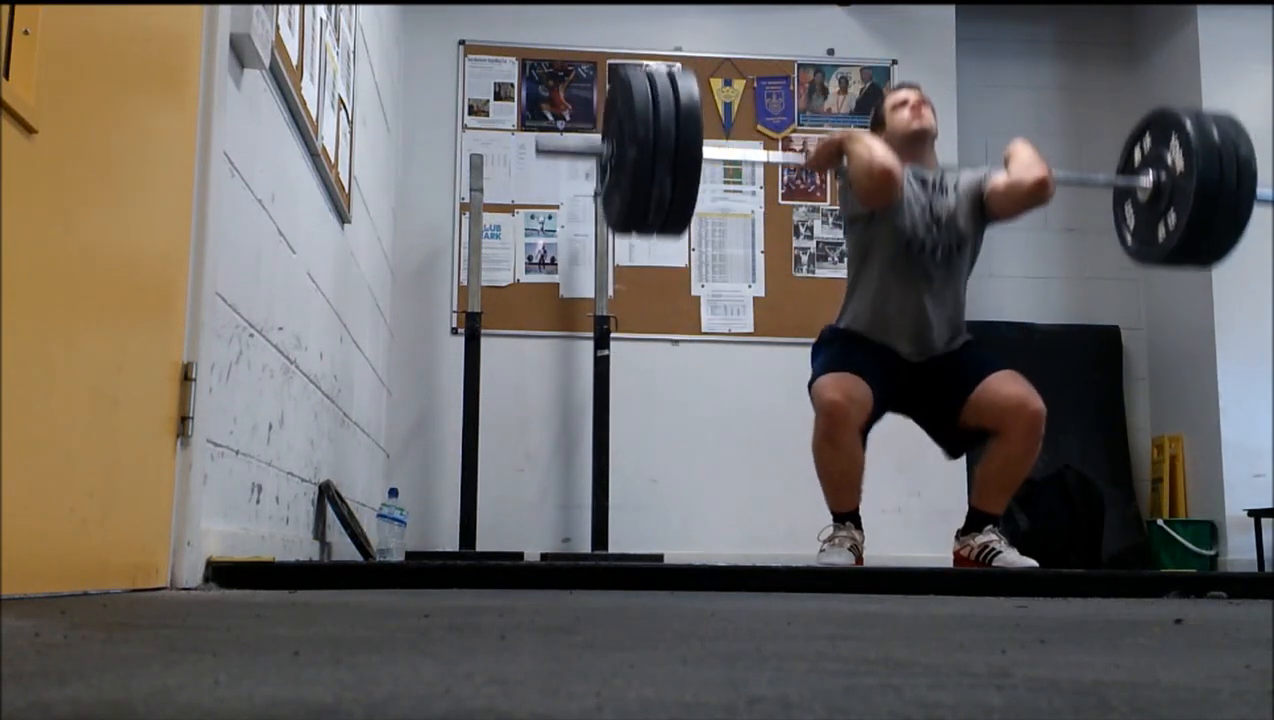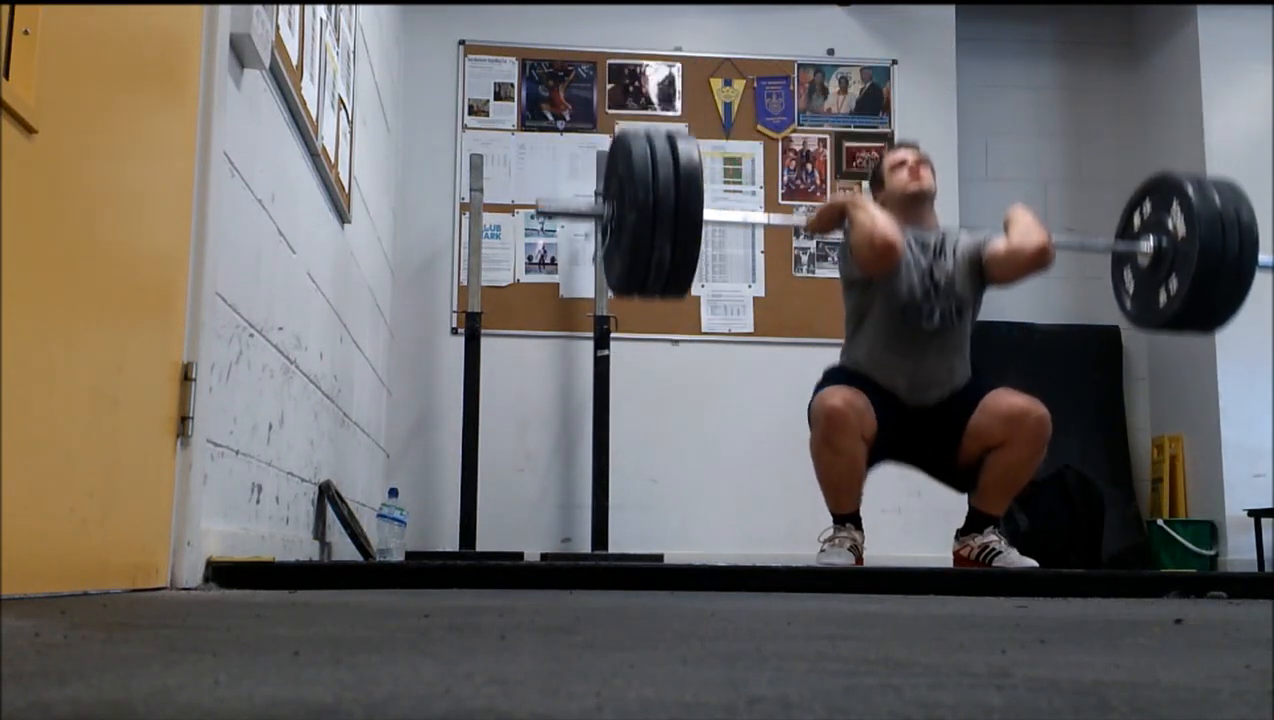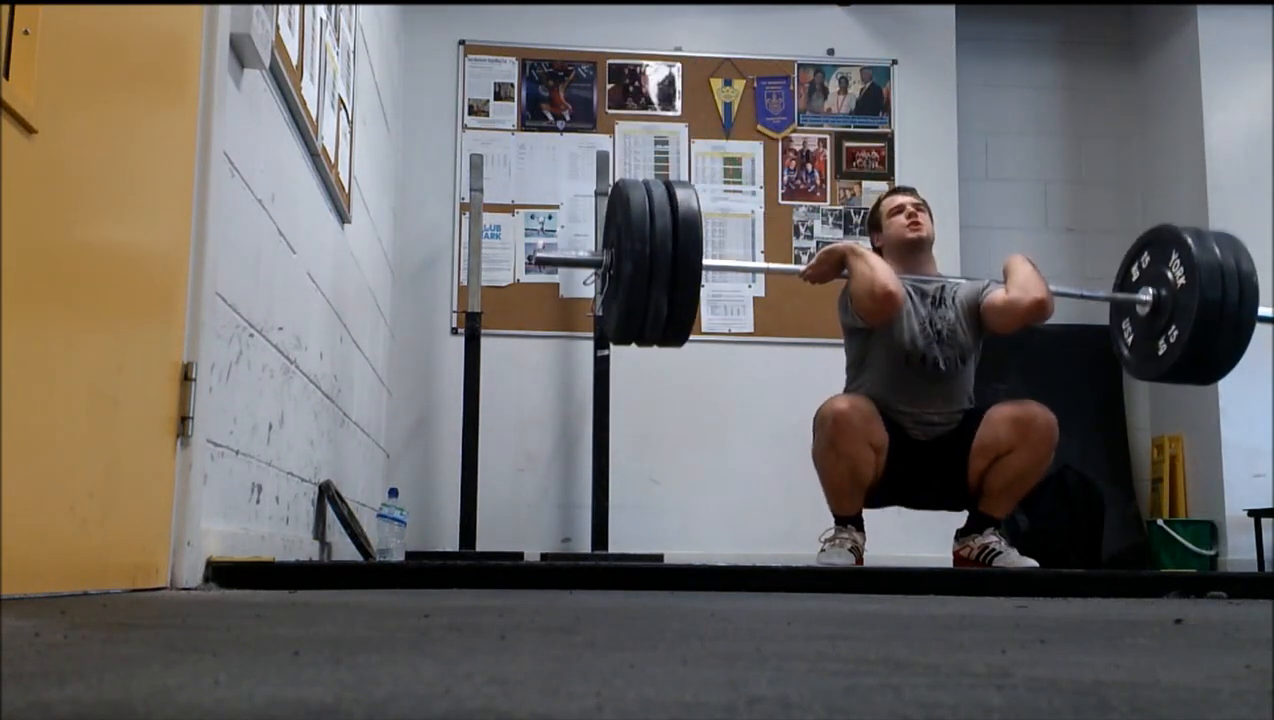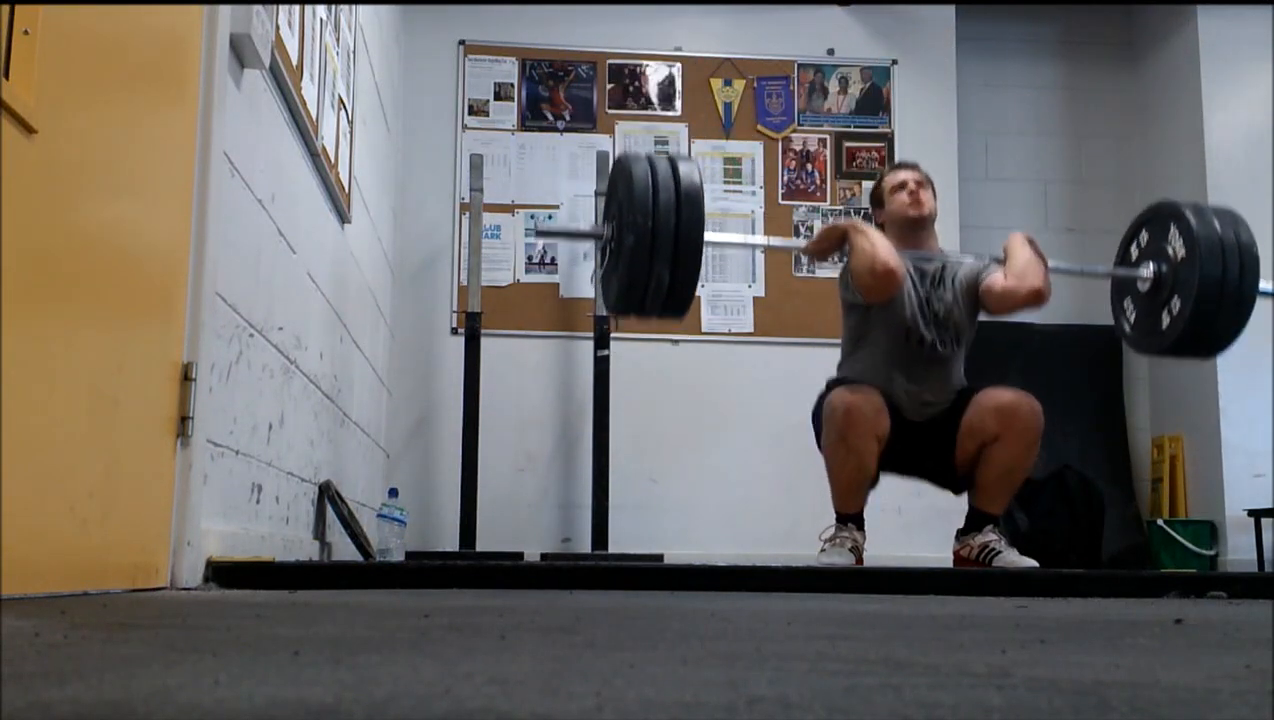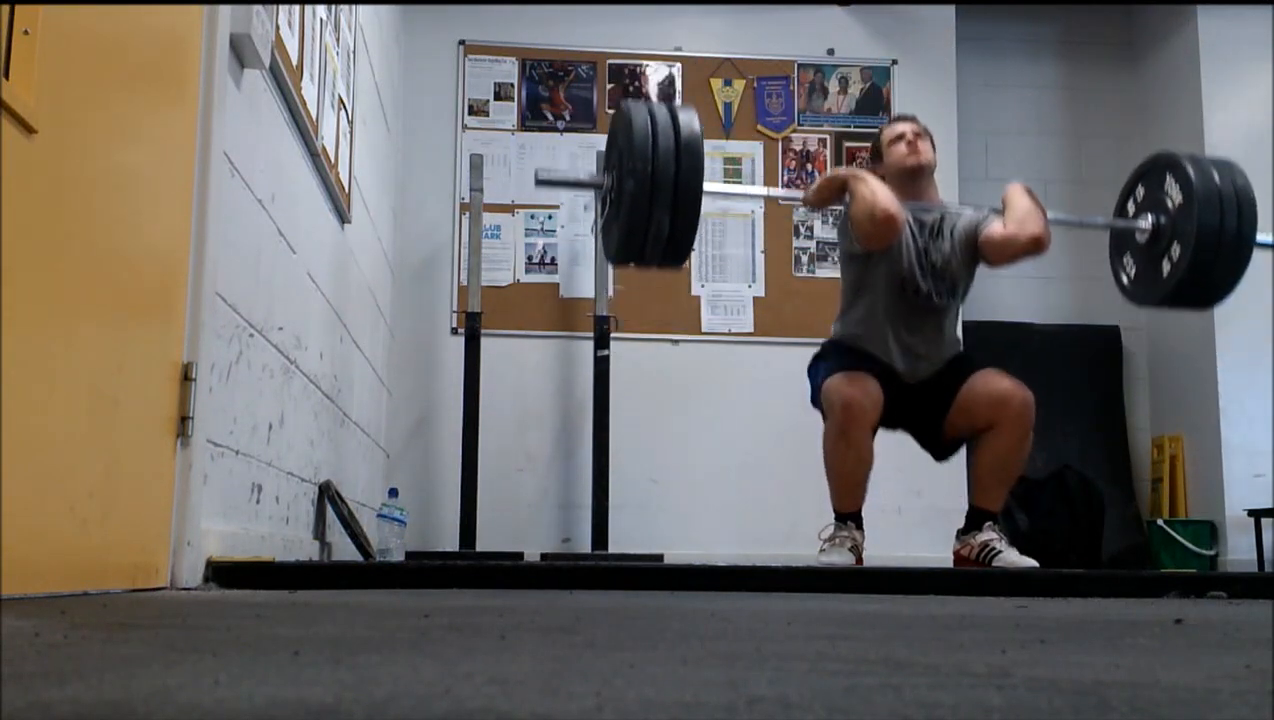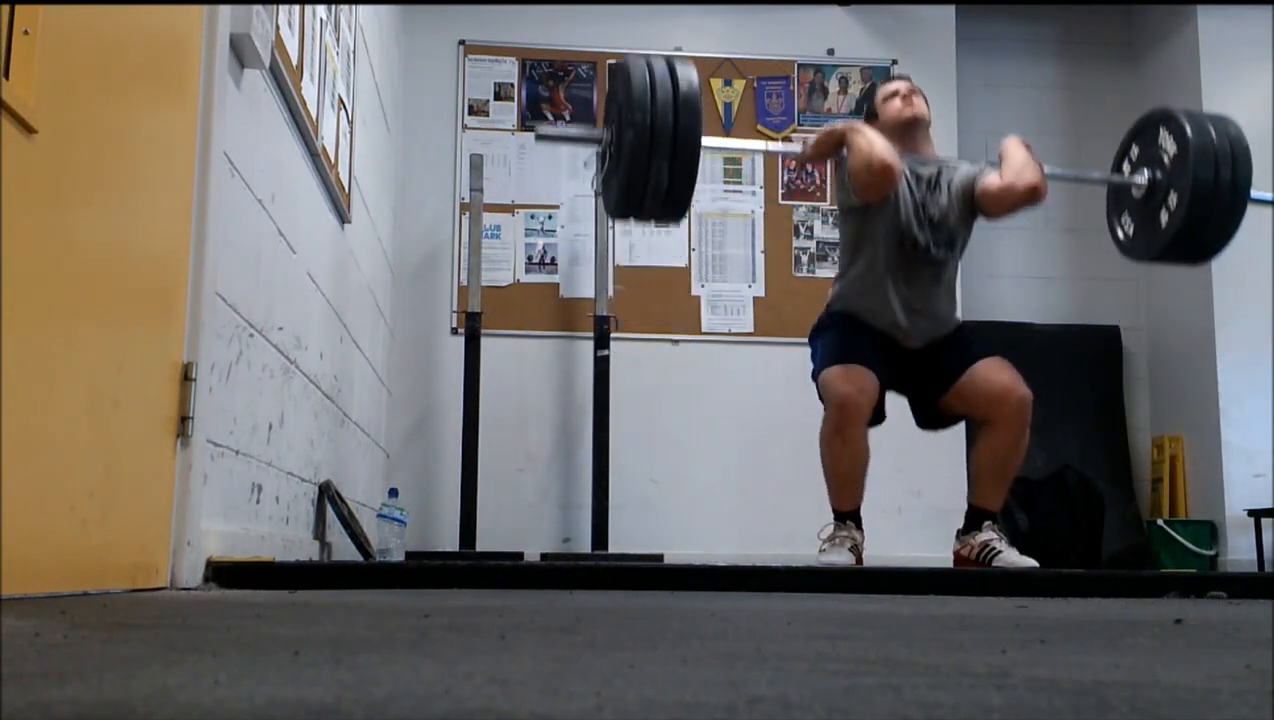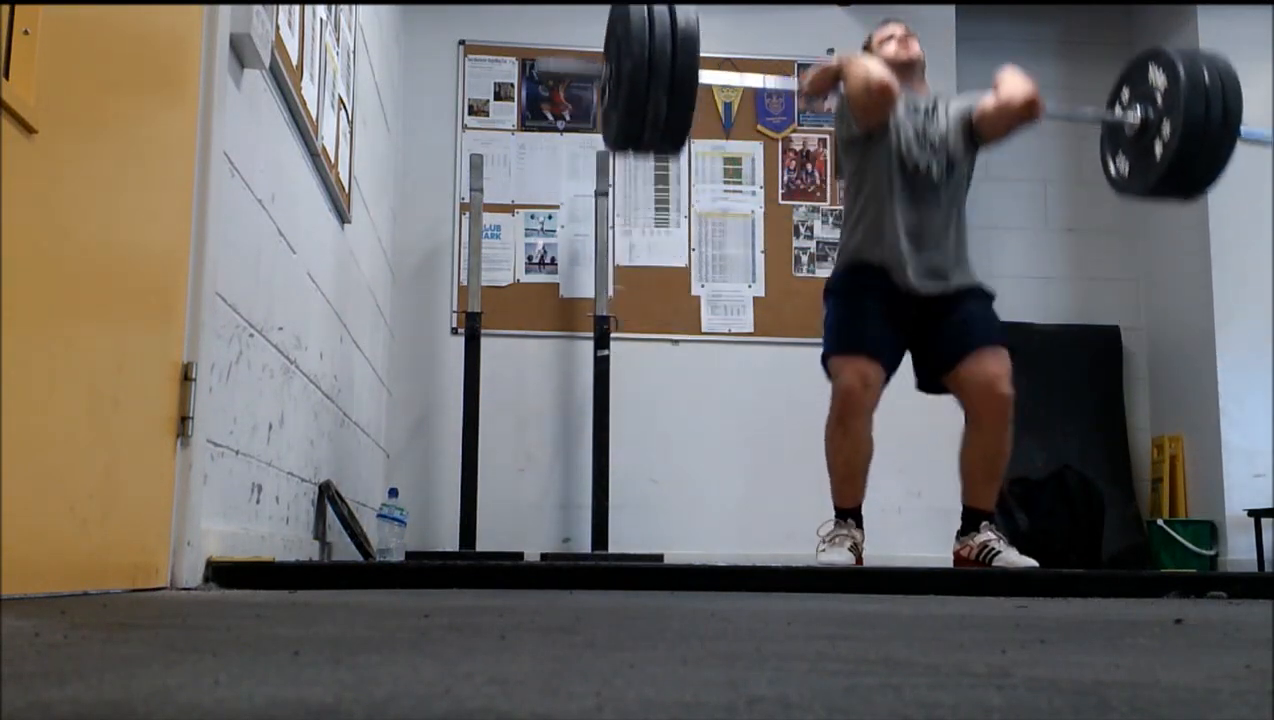
dt=0.2s
person 1, frame 1
left shoulder: (970, 188)
right shoulder: (868, 185)
left elbow: (1036, 183)
right elbow: (883, 170)
left wrist: (1019, 149)
right wrist: (849, 141)
left hip: (945, 351)
right hip: (867, 342)
left knee: (1025, 410)
right knee: (837, 403)
left ankle: (977, 534)
right ankle: (844, 532)
person 1, frame 2
left shoulder: (968, 251)
right shoulder: (866, 245)
left elbow: (1036, 250)
right elbow: (884, 243)
left wrist: (1017, 215)
right wrist: (850, 206)
left hip: (945, 401)
right hip: (870, 390)
left knee: (1030, 420)
right knee: (835, 410)
left ankle: (976, 536)
right ankle: (845, 533)
person 1, frame 3
left shoulder: (968, 297)
right shoulder: (866, 290)
left elbow: (1034, 304)
right elbow: (885, 294)
left wrist: (1017, 264)
right wrist: (850, 253)
left hip: (948, 443)
right hip: (877, 438)
left knee: (1037, 426)
right knee: (839, 415)
left ankle: (977, 538)
right ankle: (846, 535)
person 1, frame 4
left shoulder: (967, 277)
right shoulder: (866, 268)
left elbow: (1031, 290)
right elbow: (886, 273)
left wrist: (1018, 244)
right wrist: (851, 230)
left hip: (940, 421)
right hip: (870, 425)
left knee: (1021, 413)
right knee: (851, 407)
left ankle: (977, 536)
right ankle: (846, 534)
person 1, frame 5
left shoulder: (965, 227)
right shoulder: (867, 215)
left elbow: (1030, 238)
right elbow: (886, 218)
left wrist: (1016, 193)
right wrist: (850, 178)
left hip: (935, 371)
right hip: (861, 362)
left knee: (1014, 403)
right knee: (852, 402)
left ankle: (978, 534)
right ankle: (846, 532)
person 1, frame 6
left shoulder: (963, 179)
right shoulder: (863, 167)
left elbow: (1026, 188)
right elbow: (883, 167)
left wrist: (1012, 145)
right wrist: (845, 133)
left hip: (935, 334)
right hip: (859, 326)
left knee: (1011, 398)
right knee: (847, 399)
left ankle: (977, 534)
right ankle: (845, 532)
person 1, frame 7
left shoulder: (960, 111)
right shoulder: (865, 106)
left elbow: (1023, 103)
right elbow: (880, 86)
left wrist: (1008, 76)
right wrist: (842, 65)
left hip: (949, 284)
right hip: (871, 278)
left knee: (994, 393)
right knee: (854, 391)
left ankle: (976, 533)
right ankle: (845, 529)
